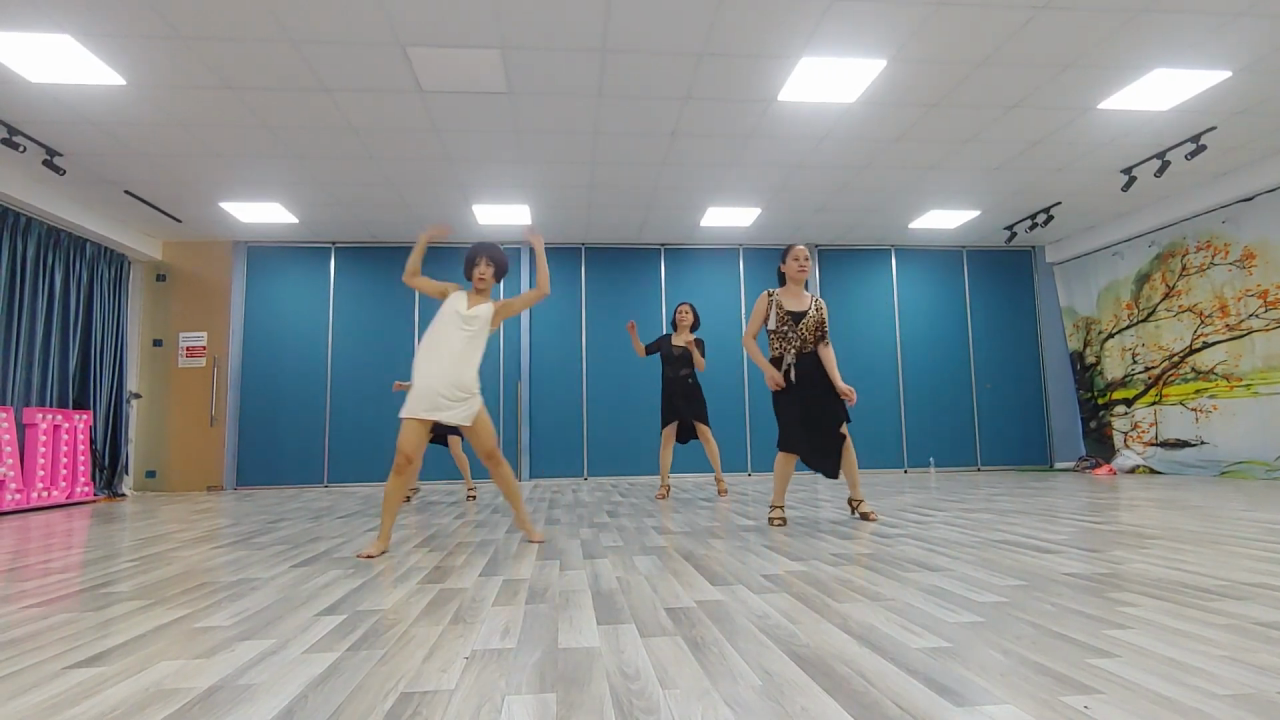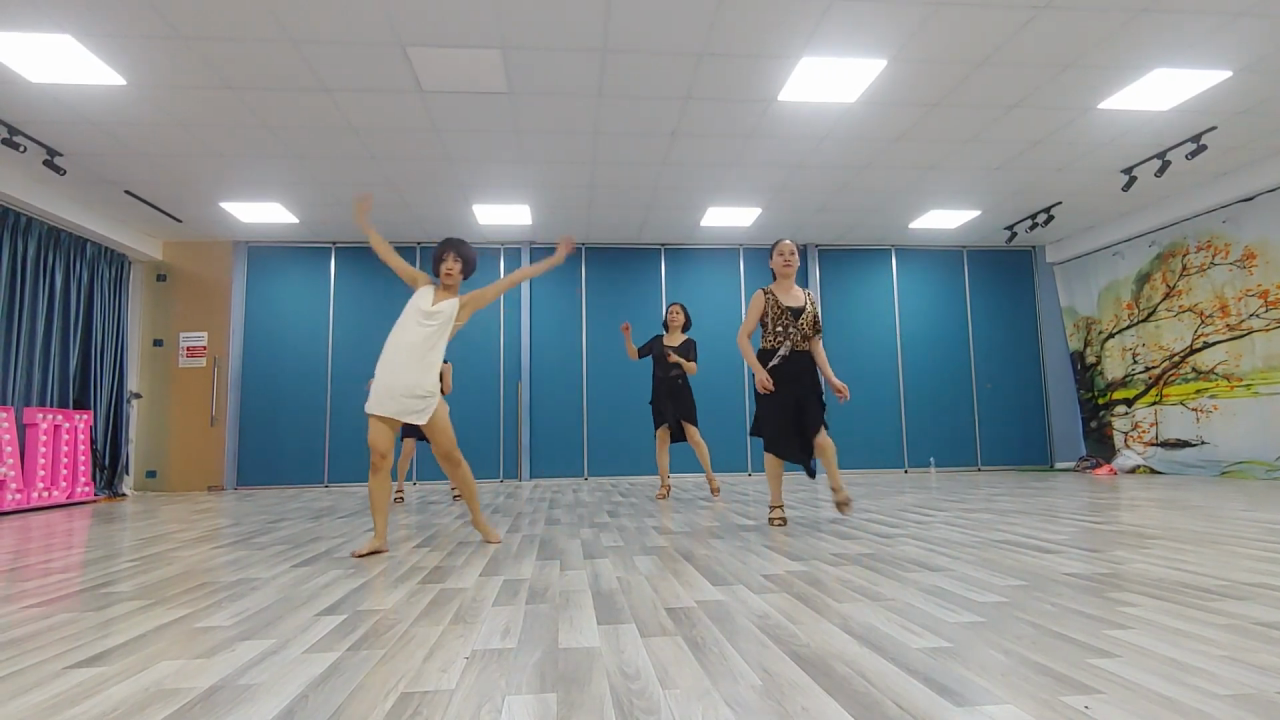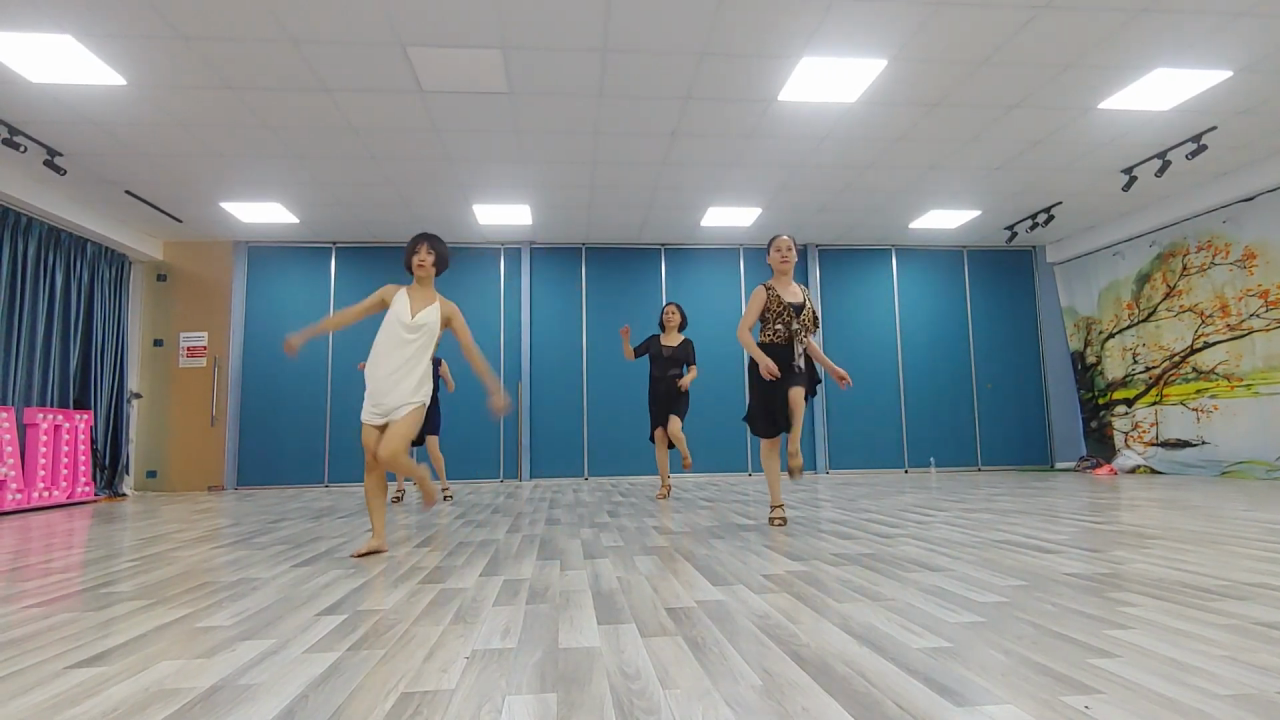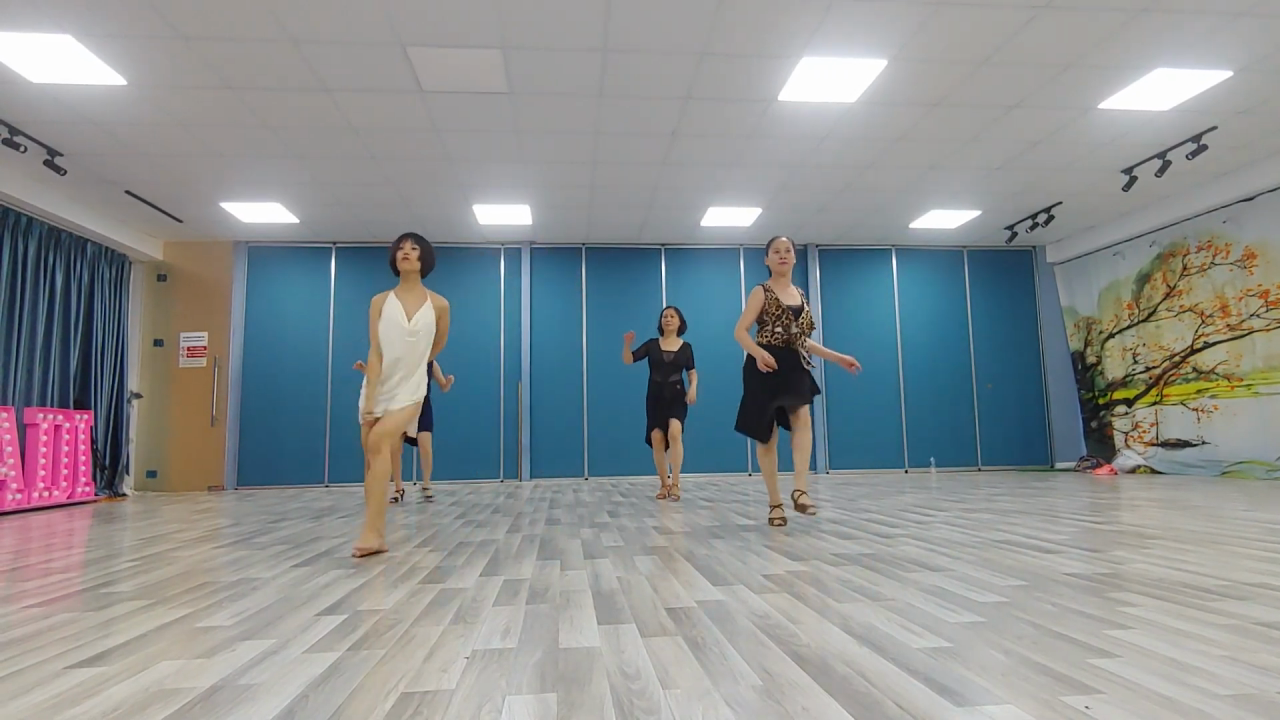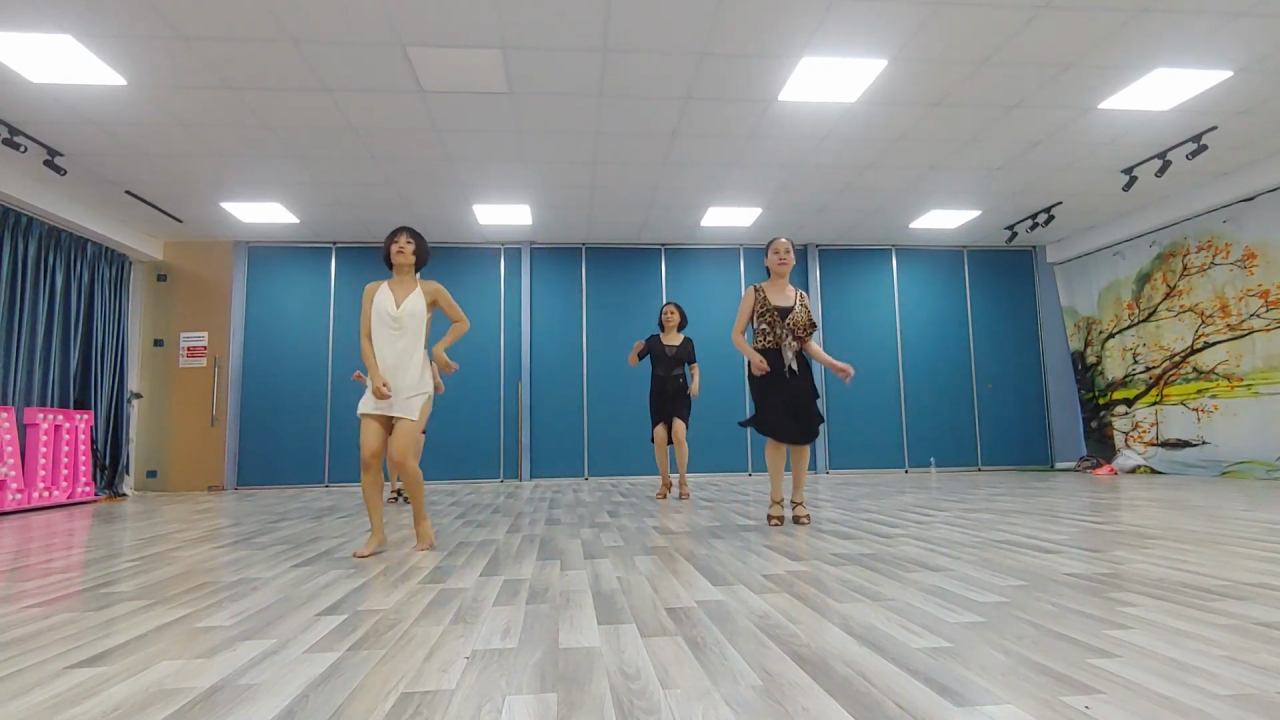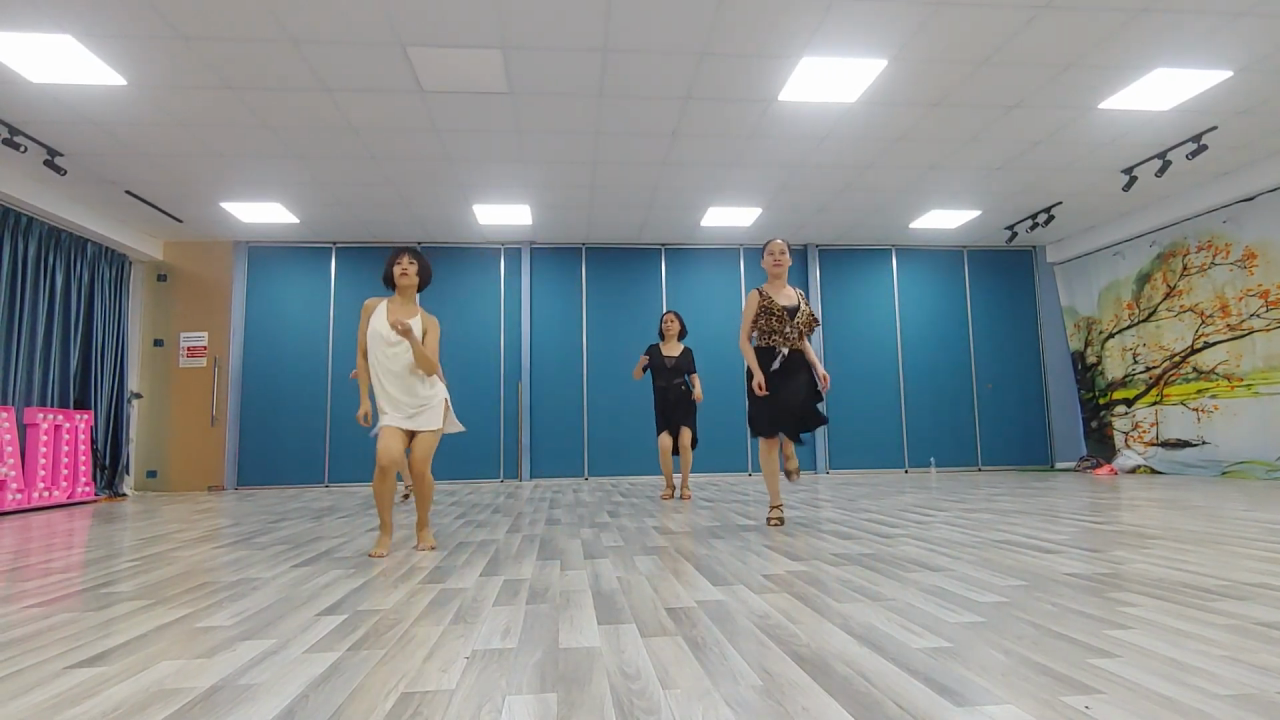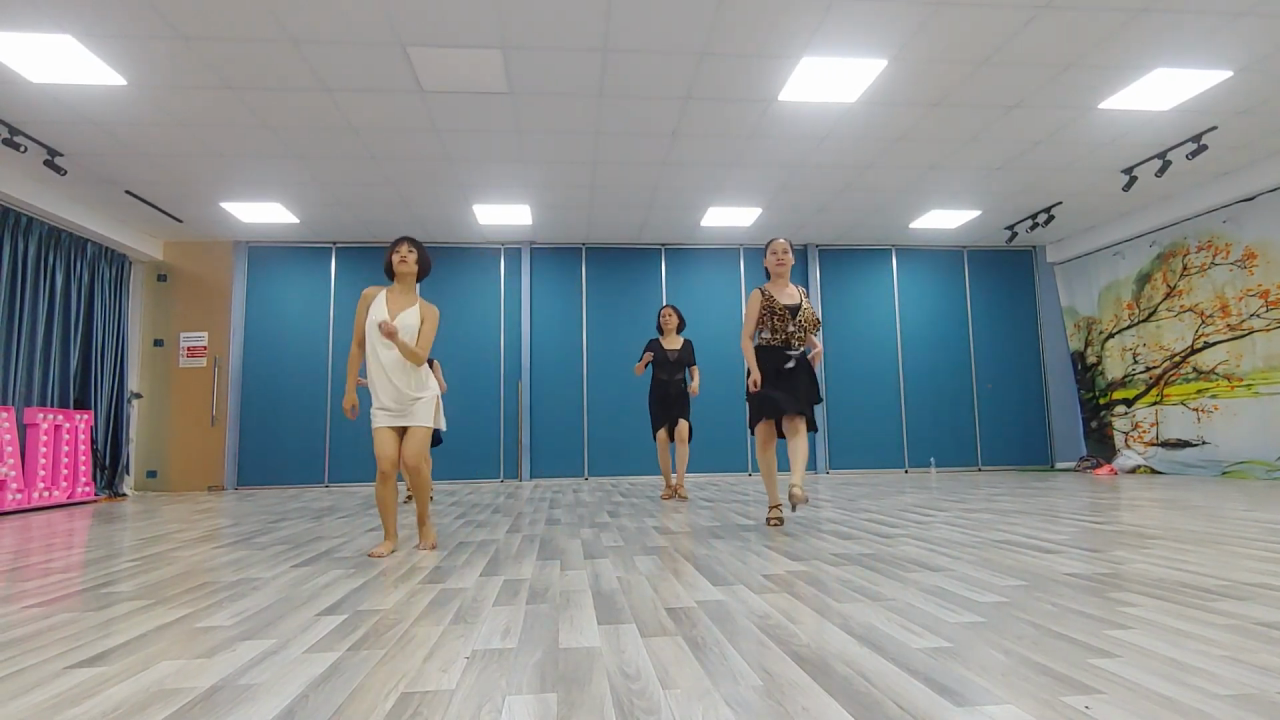
dt=0.2s
person 1, frame 1
left shoulder: (498, 310)
right shoulder: (452, 295)
left elbow: (541, 291)
right elbow: (409, 278)
left wrist: (539, 250)
right wrist: (424, 241)
left hip: (463, 393)
right hip: (425, 391)
left knee: (492, 455)
right knee: (404, 461)
left ankle: (524, 520)
right ankle: (382, 539)
person 1, frame 2
left shoulder: (465, 303)
right shoulder: (421, 286)
left elbow: (511, 281)
right elbow: (385, 252)
left wrist: (553, 259)
right wrist: (364, 219)
left hip: (422, 389)
right hip: (388, 384)
left knee: (450, 457)
right knee: (379, 458)
left ankle: (478, 519)
right ankle: (380, 536)
person 1, frame 3
left shoulder: (446, 308)
right shoulder: (391, 293)
left elbow: (471, 351)
right elbow: (349, 315)
left wrist: (495, 389)
right wrist: (305, 335)
left hip: (414, 394)
right hip: (378, 391)
left knee: (390, 455)
right knee: (373, 463)
left ankle: (423, 479)
right ankle: (378, 536)
person 1, frame 4
left shoulder: (438, 305)
right shoulder: (380, 301)
right elbow: (375, 352)
right wrist: (371, 397)
left hip: (409, 392)
right hip: (378, 392)
left knee: (379, 440)
right knee: (375, 454)
left ankle: (372, 530)
right ankle: (377, 537)
person 1, frame 5
left shoulder: (431, 291)
right shoulder: (373, 290)
left elbow: (463, 322)
right elbow: (366, 339)
left wrist: (441, 347)
right wrist: (374, 376)
left hip: (415, 389)
right hip: (381, 388)
left knee: (401, 458)
right knee: (368, 458)
left ankle: (422, 521)
right ankle: (376, 533)
person 1, frame 6
left shoulder: (429, 322)
right shoulder: (372, 307)
left elbow: (430, 368)
right elbow: (362, 357)
left wrist: (410, 338)
right wrist: (363, 399)
left hip: (428, 401)
right hip: (392, 406)
left knee: (419, 466)
right knee: (387, 462)
left ankle: (424, 528)
right ankle: (385, 531)
person 1, frame 7
left shoulder: (428, 310)
right shoulder: (370, 296)
left elbow: (421, 355)
right elbow: (357, 345)
left wrist: (396, 338)
right wrist: (350, 388)
left hip: (421, 395)
right hip: (385, 399)
left knee: (414, 461)
right knee: (386, 468)
left ankle: (425, 522)
right ankle: (390, 536)
person 2, frame 1
left shoulder: (818, 304)
right shoulder: (767, 299)
left elbow: (824, 345)
right elbow: (748, 338)
left wrist: (838, 382)
right wrist: (767, 367)
left hip: (816, 374)
right hip: (785, 376)
left knee: (839, 434)
right knee: (791, 441)
left ankle: (856, 498)
right ankle: (777, 505)
person 2, frame 2
left shoulder: (808, 296)
right shoulder: (763, 296)
left elbow: (815, 342)
right elbow: (743, 337)
left wrist: (831, 379)
right wrist: (757, 371)
left hip: (803, 370)
right hip: (771, 371)
left knee: (817, 435)
right knee: (776, 439)
left ankle: (837, 487)
right ankle: (776, 505)
person 2, frame 3
left shoulder: (803, 293)
right shoulder: (763, 291)
right elbow: (743, 331)
left wrist: (831, 367)
right wrist: (761, 358)
left hip: (796, 361)
right hip: (769, 365)
left knee: (796, 396)
right knee: (770, 434)
left ankle: (794, 450)
right ankle: (776, 504)
person 2, frame 4
left shoulder: (800, 295)
right shoulder: (761, 292)
right elbow: (740, 332)
left wrist: (837, 357)
right wrist: (757, 352)
left hip: (793, 365)
right hip: (764, 367)
left knee: (802, 417)
right knee: (765, 434)
left ankle: (800, 491)
right ankle: (775, 503)
person 2, frame 5
left shoulder: (802, 297)
right shoulder: (755, 293)
left elbow: (808, 341)
right elbow: (737, 333)
left wrist: (833, 363)
right wrist: (751, 355)
left hip: (796, 367)
right hip: (767, 368)
left knee: (802, 432)
right knee: (777, 433)
left ankle: (798, 501)
right ankle: (776, 499)
person 2, frame 6
left shoulder: (799, 296)
right shoulder: (756, 295)
left elbow: (802, 339)
right elbow: (744, 338)
left wrist: (818, 366)
right wrist: (756, 372)
left hip: (795, 365)
right hip: (766, 366)
left knee: (789, 407)
right knee: (768, 436)
left ankle: (789, 453)
right ankle: (775, 504)
person 2, frame 7
left shoulder: (802, 294)
right shoulder: (759, 295)
right elbow: (747, 337)
left wrist: (817, 346)
right wrist: (753, 370)
left hip: (797, 365)
right hip: (767, 365)
left knee: (796, 419)
right knee: (765, 432)
left ankle: (797, 485)
right ankle: (774, 503)
person 3, frame 1
left shoulder: (698, 342)
right shoulder: (665, 339)
left elbow: (701, 366)
right elbow: (642, 352)
left wrist: (693, 348)
right wrist: (633, 335)
left hip: (691, 392)
right hip: (669, 394)
left knee: (705, 434)
right knee: (667, 438)
left ankle: (719, 478)
right ankle: (664, 484)
person 3, frame 2
left shoulder: (689, 343)
right shoulder: (657, 340)
left elbow: (693, 368)
right elbow: (634, 355)
left wrist: (680, 361)
right wrist: (627, 337)
left hip: (681, 393)
right hip: (660, 394)
left knee: (693, 436)
right knee: (662, 438)
left ankle: (710, 476)
right ankle: (664, 484)
person 3, frame 3
left shoulder: (686, 343)
right shoulder: (653, 340)
left elbow: (693, 369)
right elbow: (630, 356)
left wrist: (688, 378)
right wrist: (625, 339)
left hip: (677, 394)
right hip: (656, 394)
left knee: (674, 430)
right knee: (659, 437)
left ankle: (685, 454)
right ankle: (664, 484)
person 3, frame 4
left shoulder: (685, 347)
right shoulder: (652, 344)
left elbow: (692, 372)
right elbow: (628, 360)
left wrist: (693, 388)
right wrist: (627, 345)
left hip: (677, 398)
right hip: (655, 398)
left knee: (674, 434)
right knee: (657, 440)
left ankle: (675, 484)
right ankle: (664, 485)
person 3, frame 5
left shoulder: (687, 342)
right shoulder: (653, 340)
left elbow: (694, 366)
right elbow: (632, 362)
left wrist: (695, 381)
right wrist: (636, 350)
left hip: (680, 393)
right hip: (658, 395)
left knee: (679, 435)
right knee: (659, 437)
left ankle: (683, 482)
right ankle: (665, 482)
person 3, frame 6
left shoulder: (687, 351)
right shoulder: (653, 350)
left elbow: (693, 376)
right elbow: (636, 376)
left wrist: (698, 388)
right wrist: (640, 366)
left hip: (684, 402)
right hip: (662, 404)
left knee: (685, 443)
right knee: (664, 446)
left ankle: (685, 485)
right ankle: (669, 485)
person 3, frame 7
left shoulder: (687, 344)
right shoulder: (653, 344)
left elbow: (693, 368)
right elbow: (637, 371)
left wrist: (695, 381)
right wrist: (643, 361)
left hip: (680, 397)
right hip: (658, 398)
left knee: (682, 434)
right knee: (663, 440)
left ankle: (680, 483)
right ankle: (668, 484)
